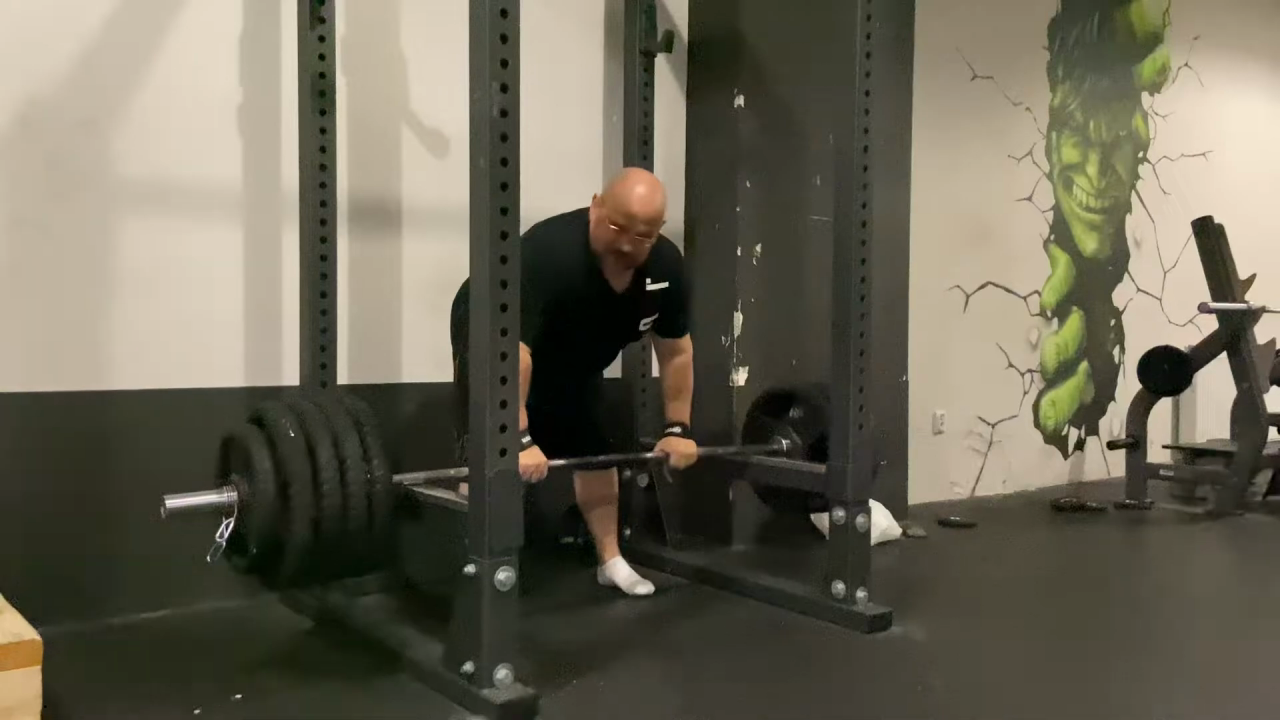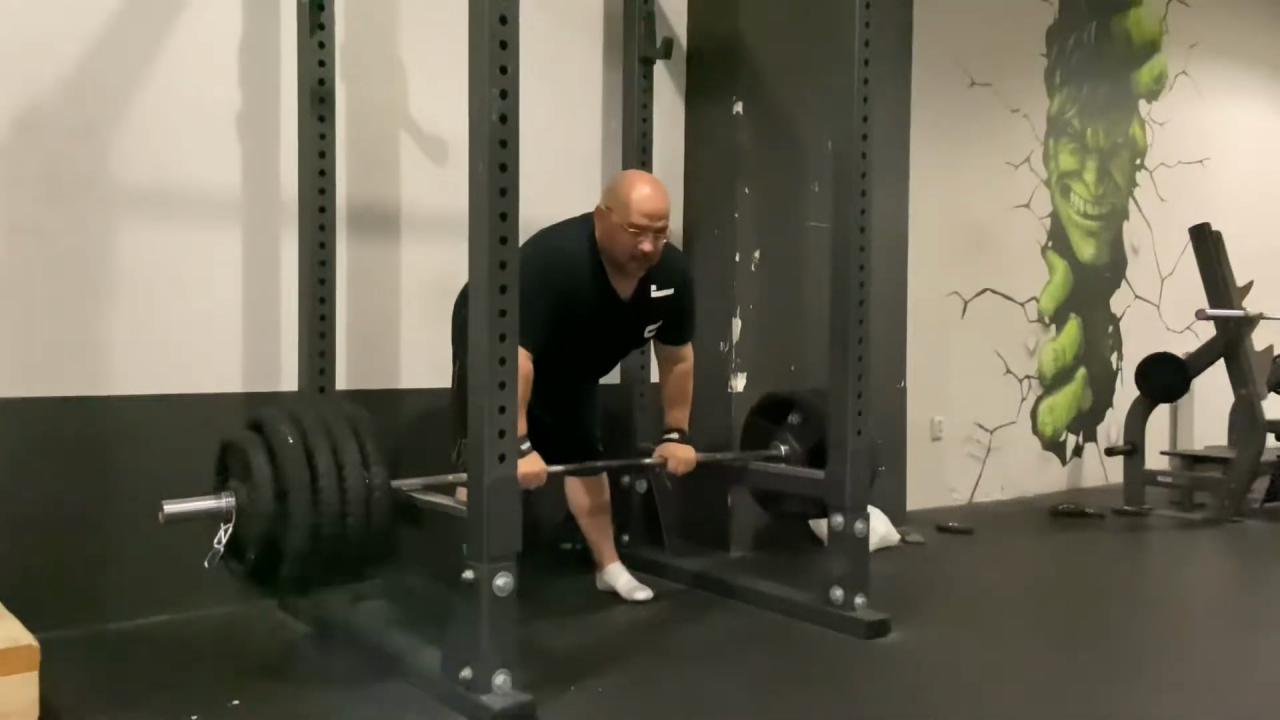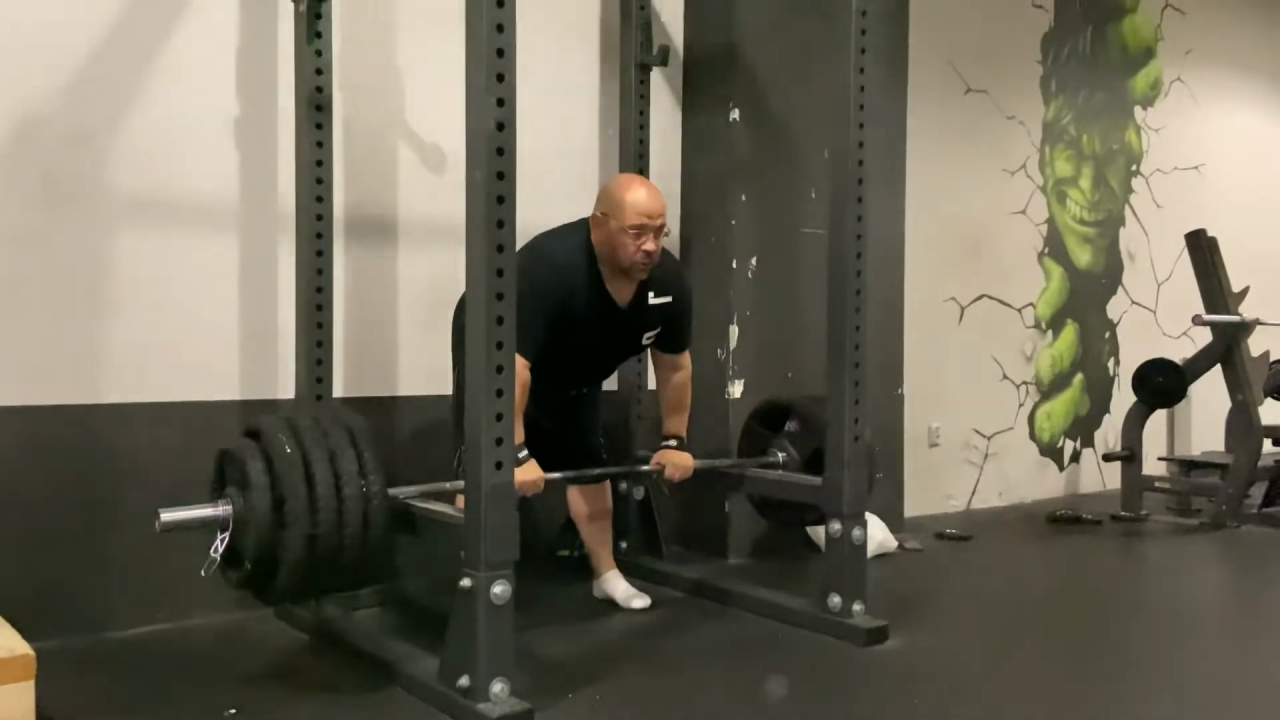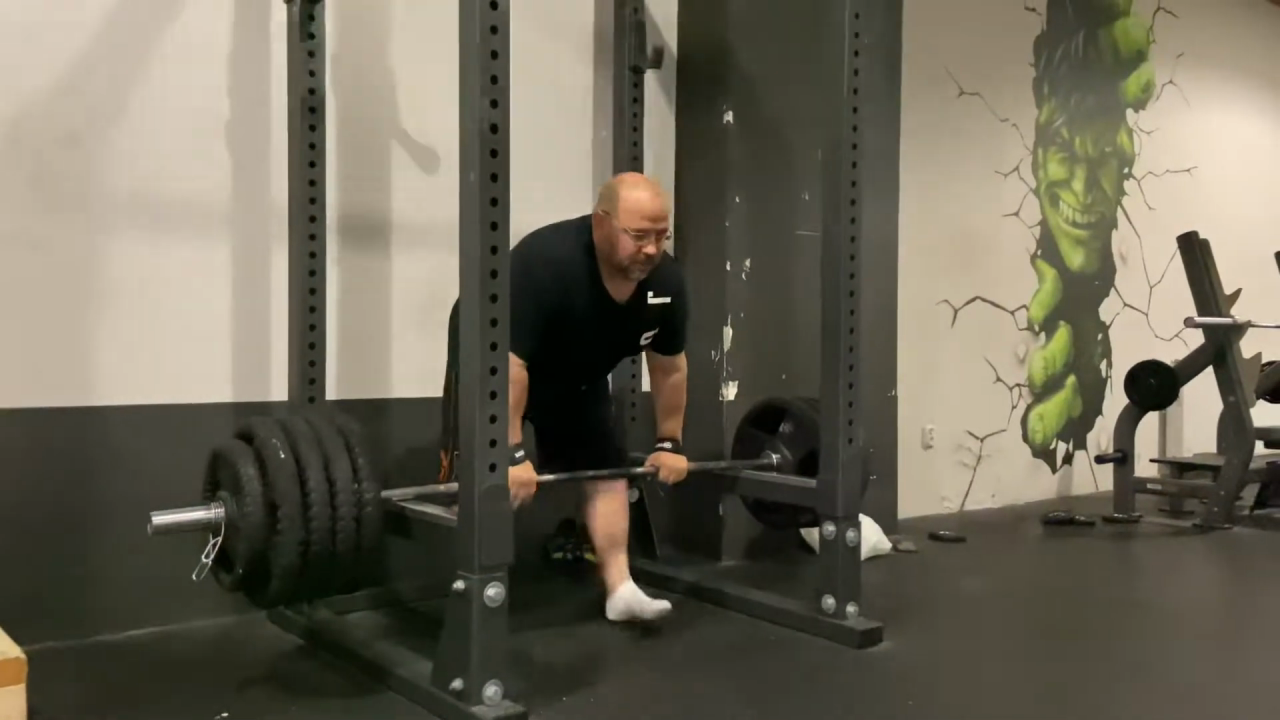
dt=0.5s
person 1, frame 1
left shoulder: (666, 265)
right shoulder: (549, 251)
left elbow: (676, 351)
right elbow: (511, 350)
left wrist: (677, 428)
right wrist: (519, 439)
left hip: (572, 358)
left knee: (594, 449)
left ankle: (610, 560)
person 1, frame 2
left shoulder: (672, 272)
right shoulder: (555, 258)
left elbow: (677, 358)
right elbow: (515, 357)
left wrist: (676, 434)
right wrist: (519, 446)
left hip: (570, 364)
left knee: (584, 456)
left ankle: (609, 567)
person 1, frame 3
left shoulder: (667, 279)
right shoulder: (549, 265)
left elbow: (674, 365)
right elbow: (510, 365)
left wrist: (674, 441)
right wrist: (516, 454)
left hip: (573, 374)
left knee: (589, 464)
left ankle: (607, 575)
person 1, frame 4
left shoulder: (665, 281)
right shoulder: (546, 261)
left elbow: (669, 366)
right elbow: (509, 362)
left wrist: (669, 444)
right wrist: (513, 454)
left hip: (583, 374)
left knee: (606, 468)
left ankle: (621, 589)
